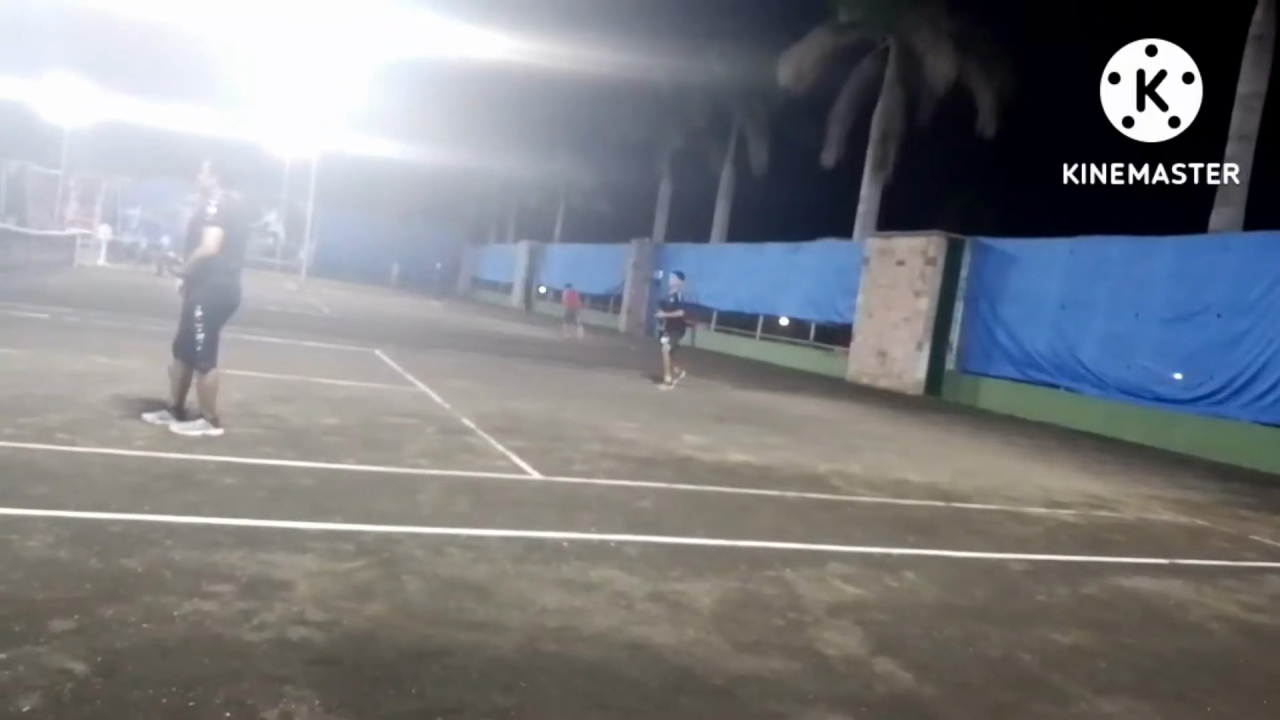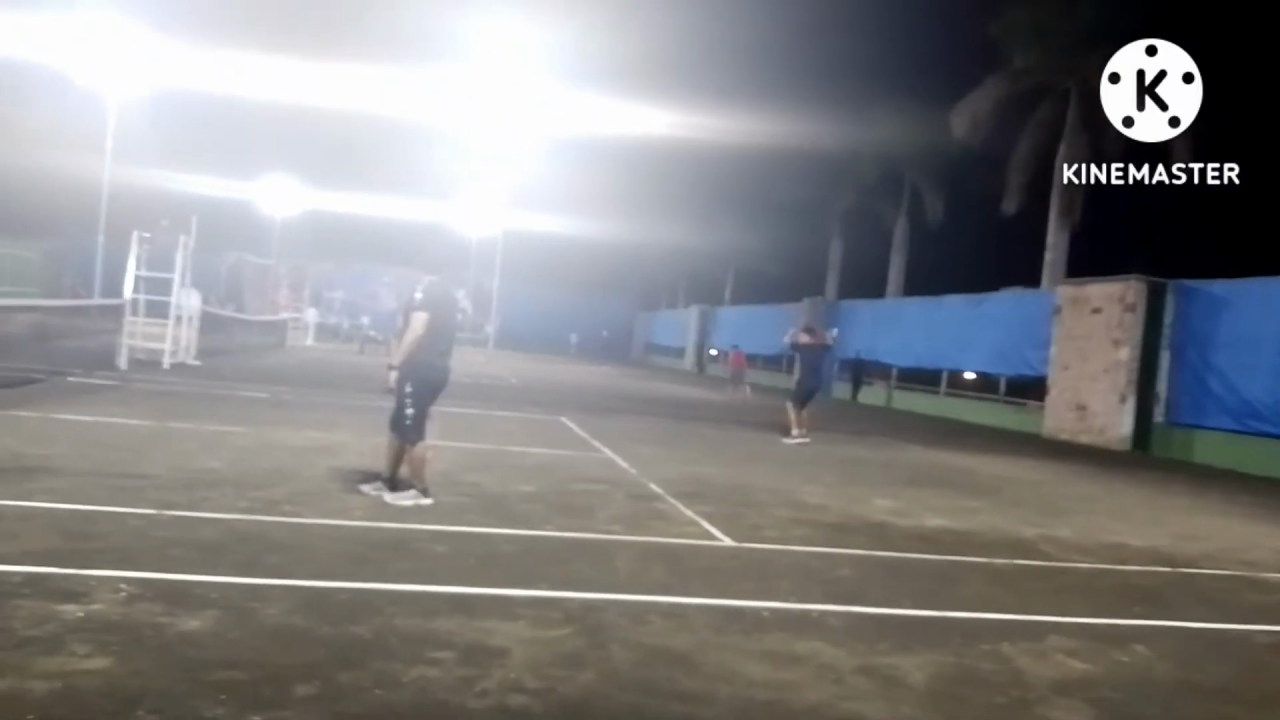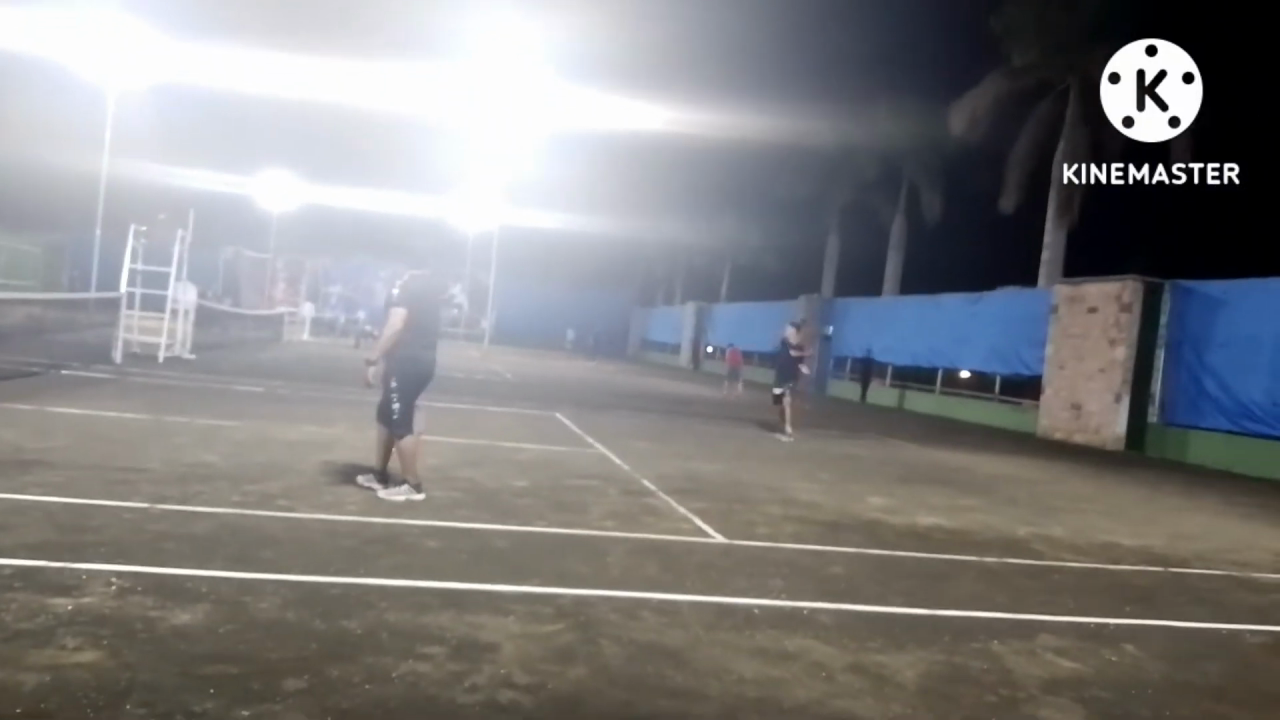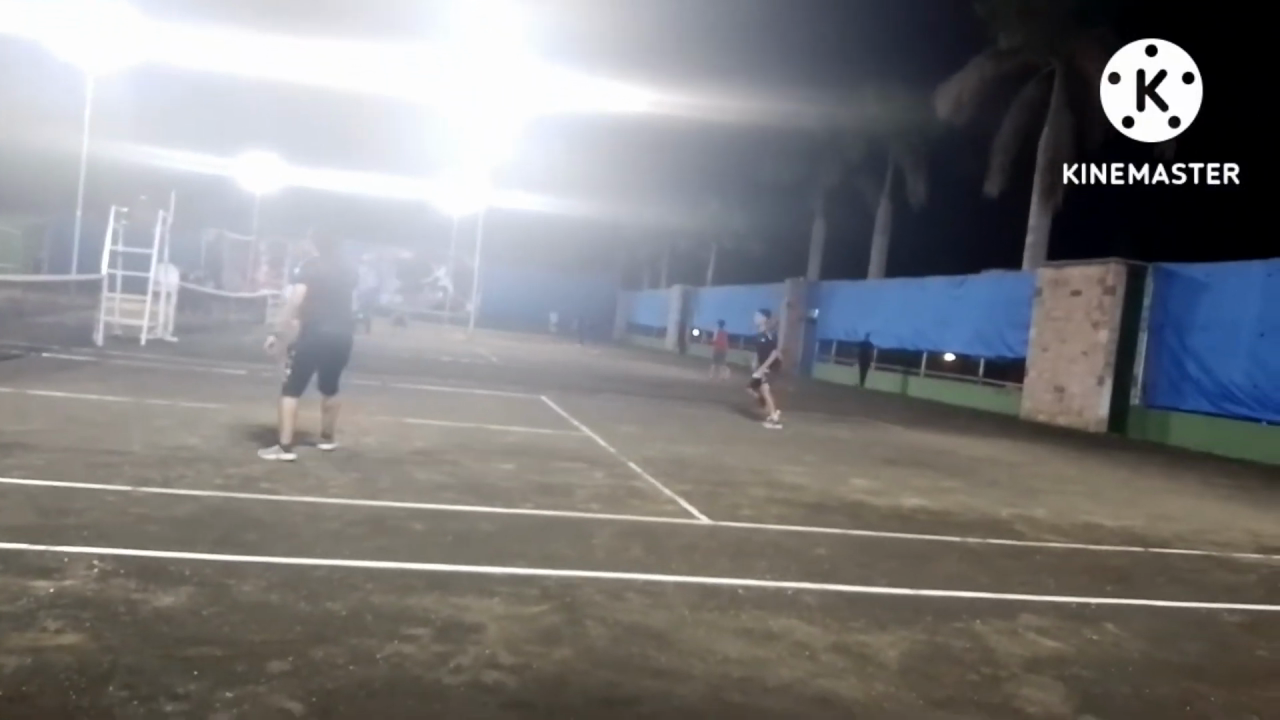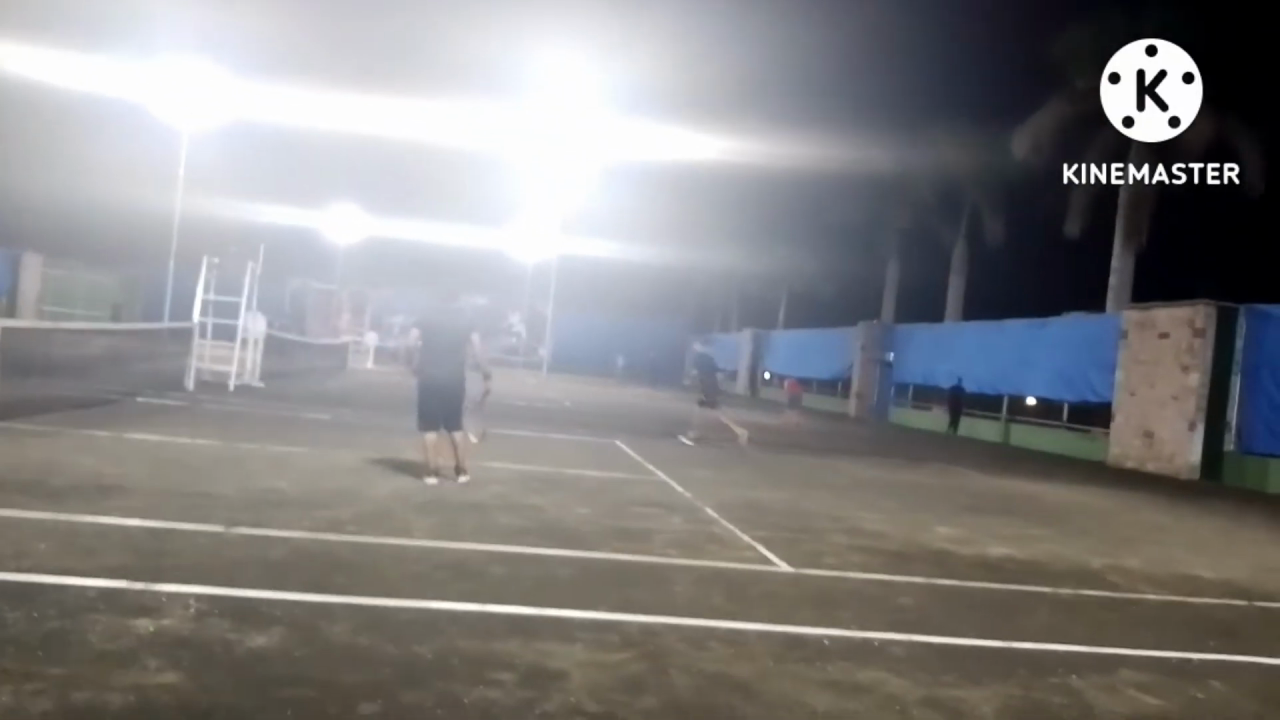
dt=1s
person 1, frame 1
left shoulder: (218, 206)
right shoulder: (232, 206)
left elbow: (209, 248)
left wrist: (183, 274)
left hip: (211, 291)
right hip: (212, 289)
left knee: (203, 358)
right knee: (183, 351)
left ankle: (210, 420)
right ankle: (175, 410)
person 1, frame 2
left shoulder: (427, 290)
right shoulder: (446, 294)
left elbow: (416, 331)
left wrist: (395, 365)
left hip: (420, 370)
right hip: (434, 368)
left knee: (412, 431)
right knee: (398, 426)
left ankle: (419, 490)
right ankle: (389, 481)
person 1, frame 3
left shoulder: (407, 285)
right shoulder: (434, 286)
left elbow: (394, 326)
left wrist: (373, 360)
left hip: (405, 363)
right hip: (423, 361)
left knee: (401, 423)
right knee: (386, 416)
left ankle: (412, 486)
right ankle: (380, 475)
person 1, frame 4
left shoulder: (308, 268)
right shoulder: (348, 271)
left elbow: (295, 303)
left wrist: (278, 333)
left hip: (313, 335)
right hip: (342, 337)
left knee: (291, 390)
right knee: (329, 388)
left ankle: (285, 446)
right ankle: (327, 437)
person 1, frame 5
left shoulder: (426, 318)
right shoulder: (464, 319)
left elbow: (412, 343)
right elbow: (476, 349)
left wrist: (413, 367)
right wrist: (486, 375)
left hip: (429, 377)
right hip: (454, 378)
left knee: (429, 425)
right knee: (454, 424)
left ankle: (432, 472)
right ankle: (461, 470)
